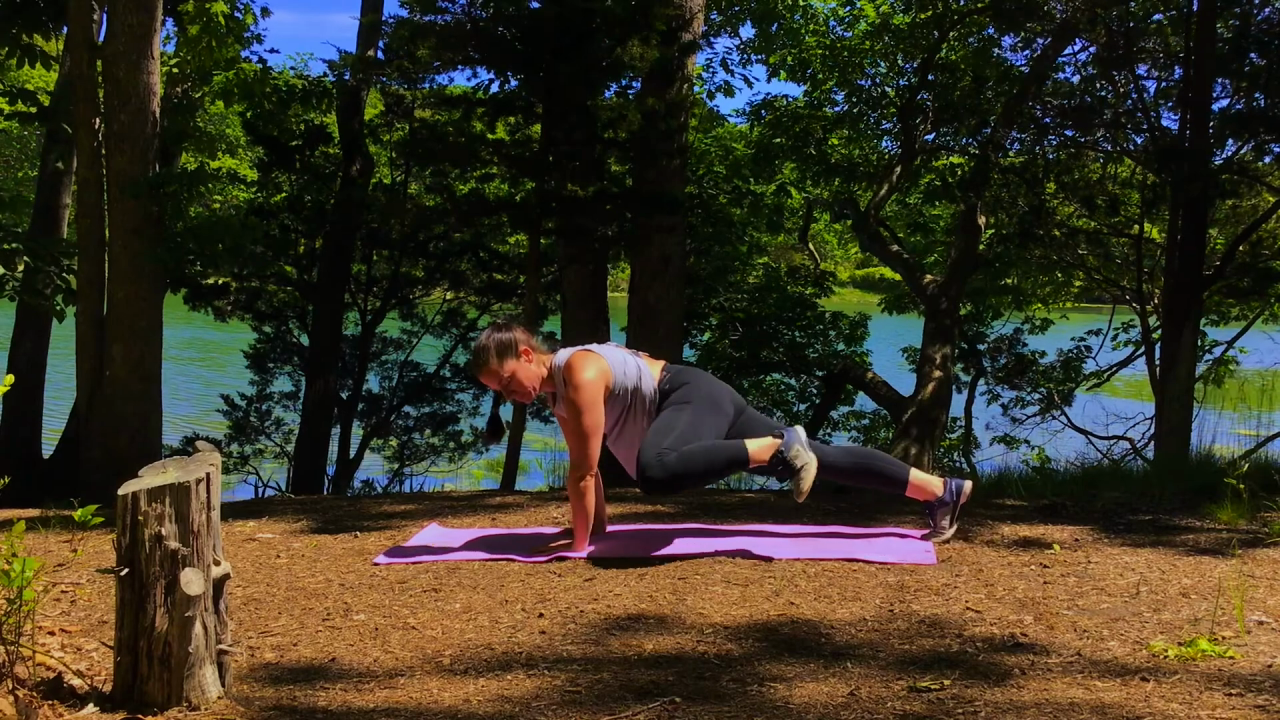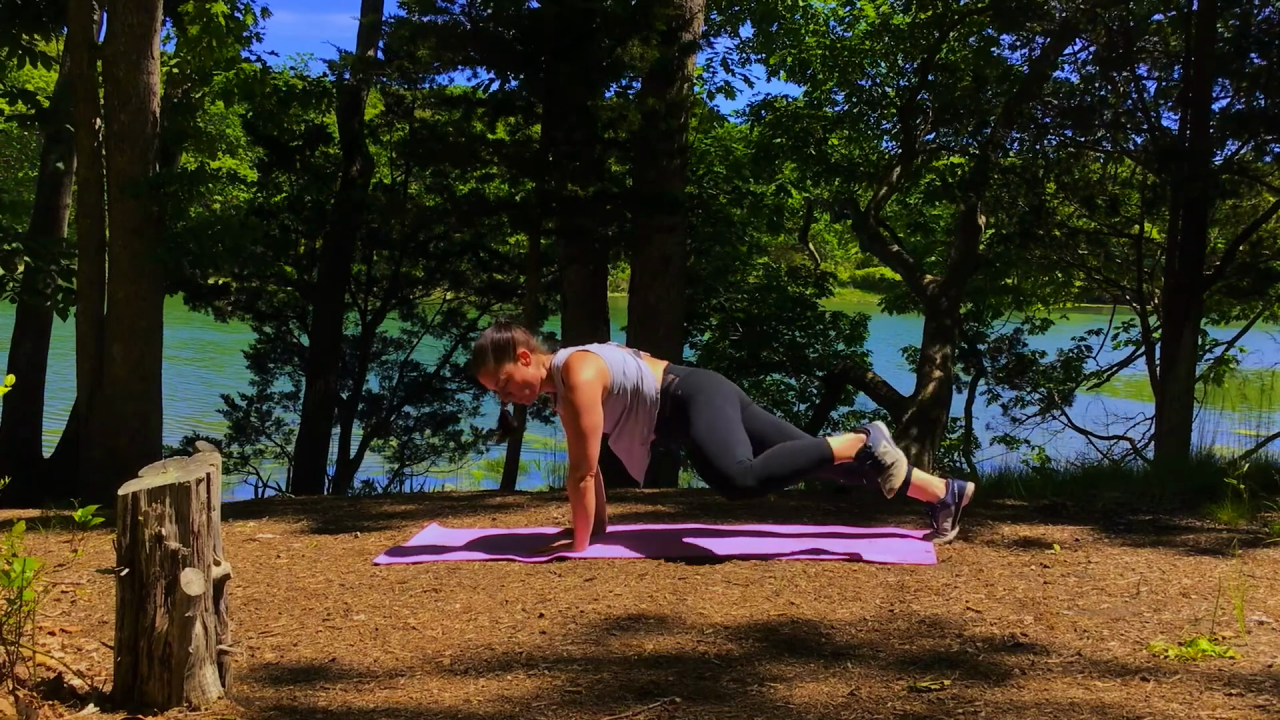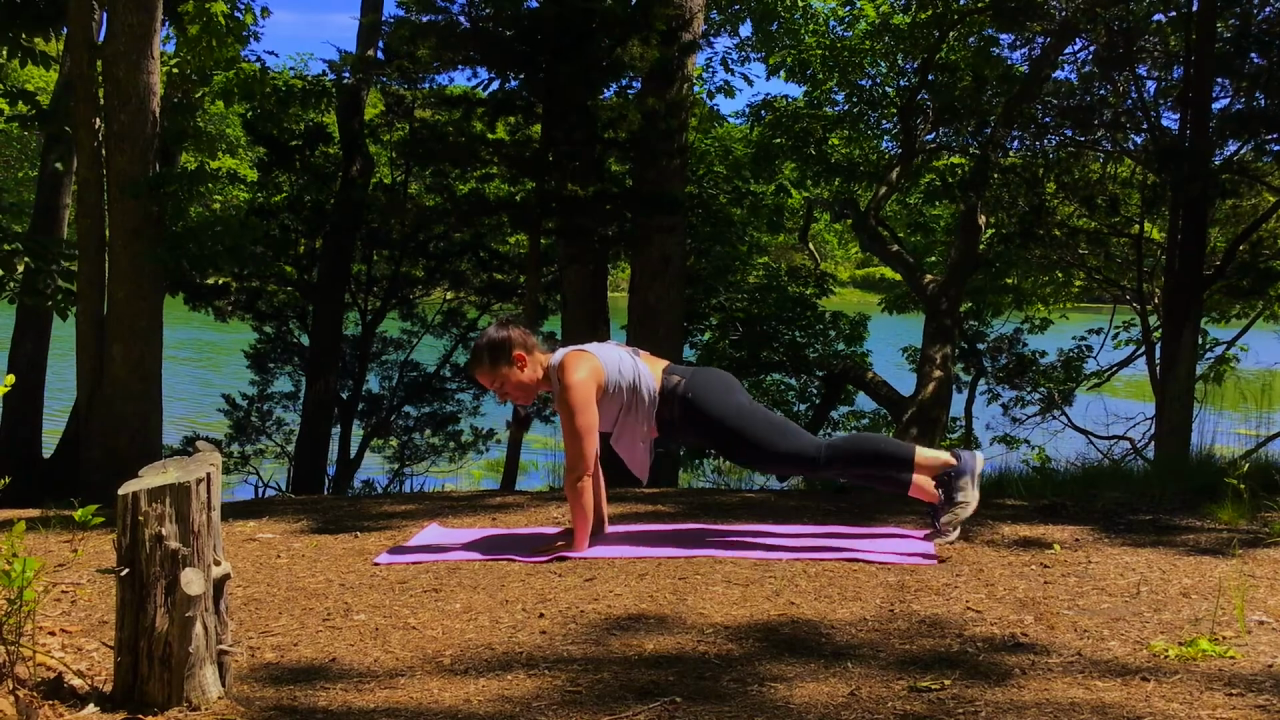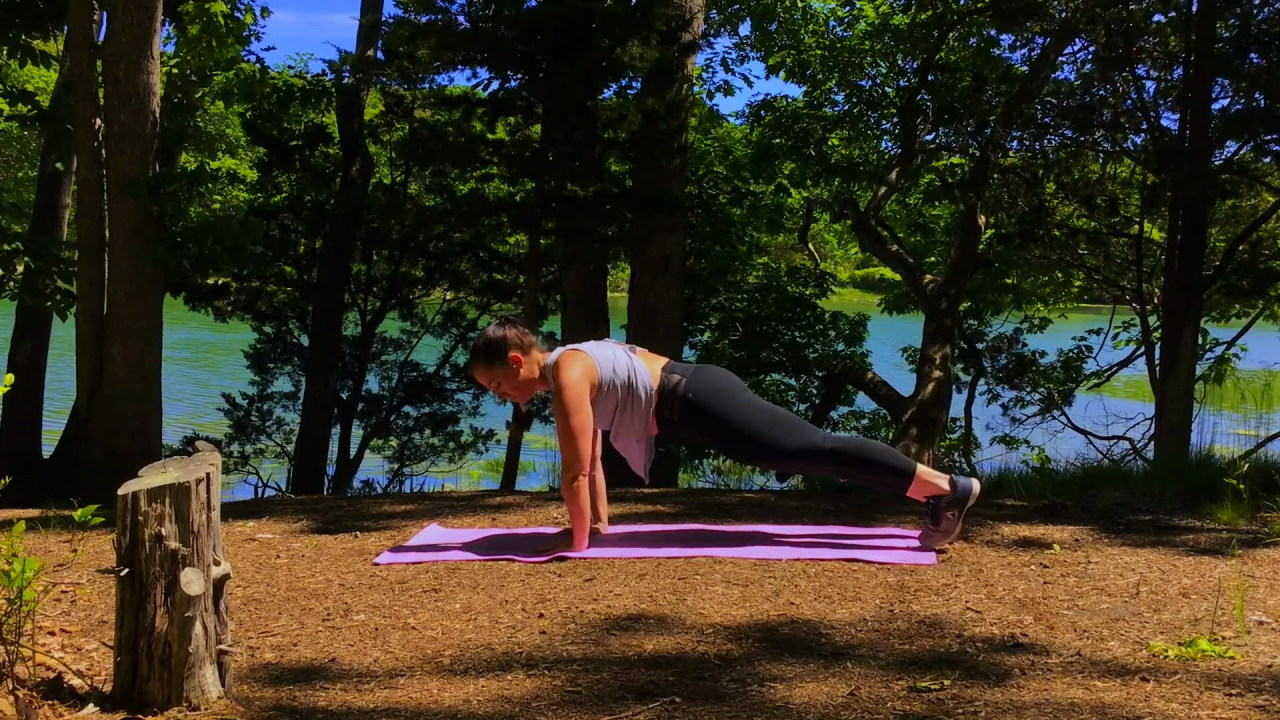
dt=0.2s
person 1, frame 1
left shoulder: (579, 373)
right shoulder: (555, 391)
left elbow: (584, 470)
right elbow: (583, 463)
left wrist: (579, 542)
right wrist: (599, 520)
left hip: (694, 395)
right hip: (696, 402)
left knee: (655, 472)
right knee: (822, 461)
left ankle: (775, 448)
right ankle: (942, 489)
person 1, frame 2
left shoulder: (575, 375)
right shoulder: (560, 381)
left elbow: (582, 471)
right elbow: (588, 464)
left wrist: (580, 541)
right wrist: (599, 521)
left hip: (699, 399)
right hip: (703, 402)
left knee: (740, 481)
right knee: (804, 457)
left ankle: (862, 443)
right ankle: (943, 494)
person 1, frame 3
left shoulder: (571, 376)
right shoulder: (566, 374)
left elbow: (579, 470)
right elbow: (590, 460)
left wrist: (579, 541)
right wrist: (599, 521)
left hip: (702, 403)
right hip: (699, 403)
left knee: (818, 455)
right knee: (816, 460)
left ankle: (955, 463)
right ankle: (937, 493)
person 1, frame 4
left shoulder: (566, 375)
right shoulder: (570, 366)
left elbow: (575, 471)
right elbow: (591, 460)
left wrist: (578, 542)
right wrist: (599, 520)
left hip: (703, 403)
right hip: (704, 394)
left knee: (821, 450)
right knee: (818, 455)
left ankle: (949, 487)
right ankle: (937, 491)
